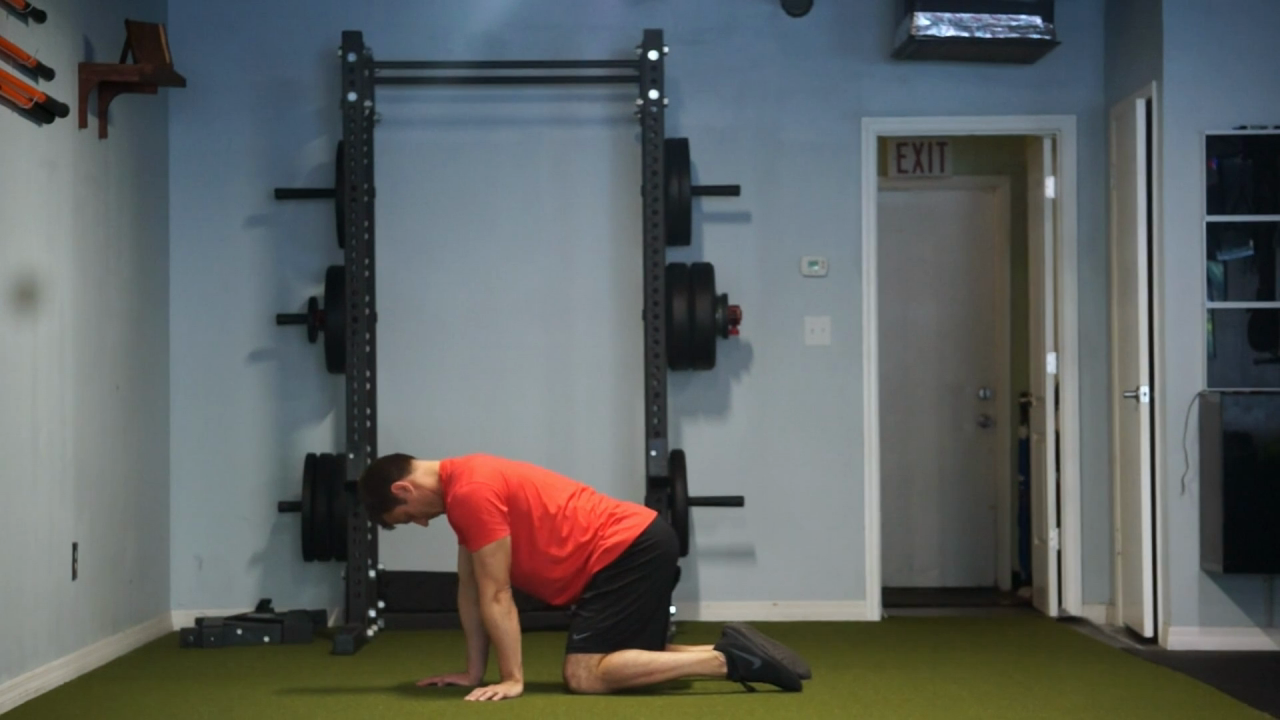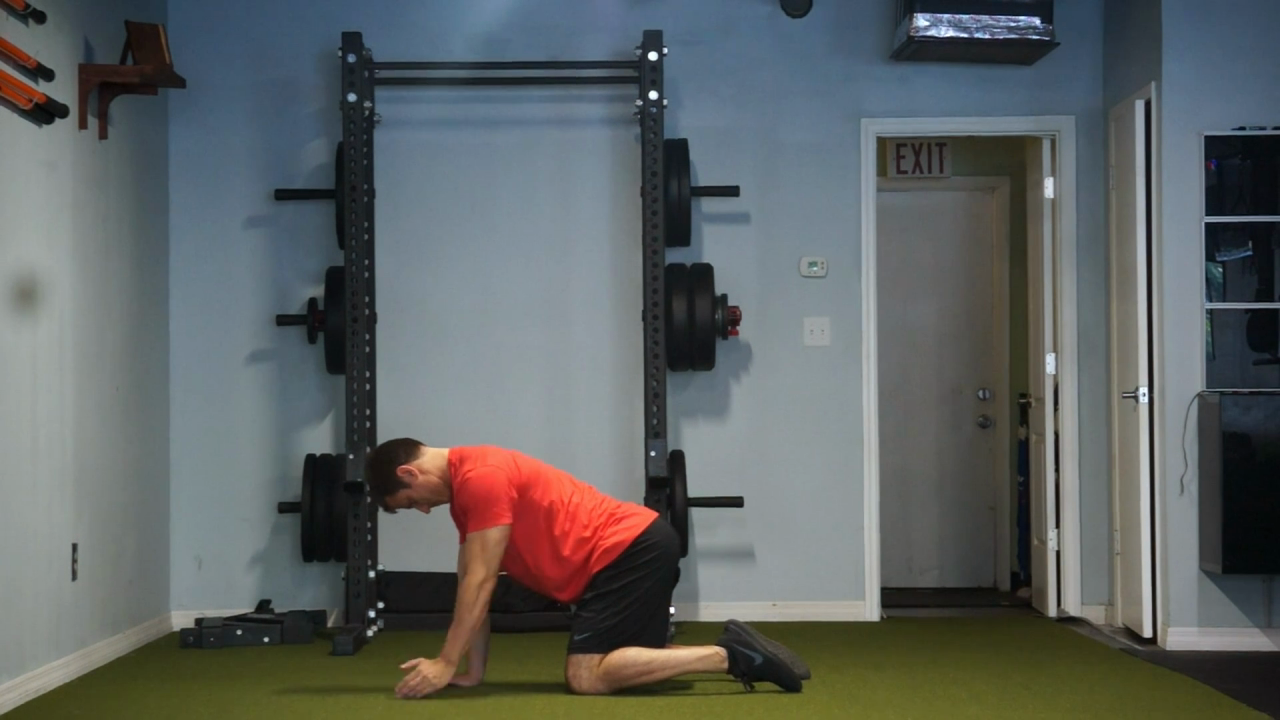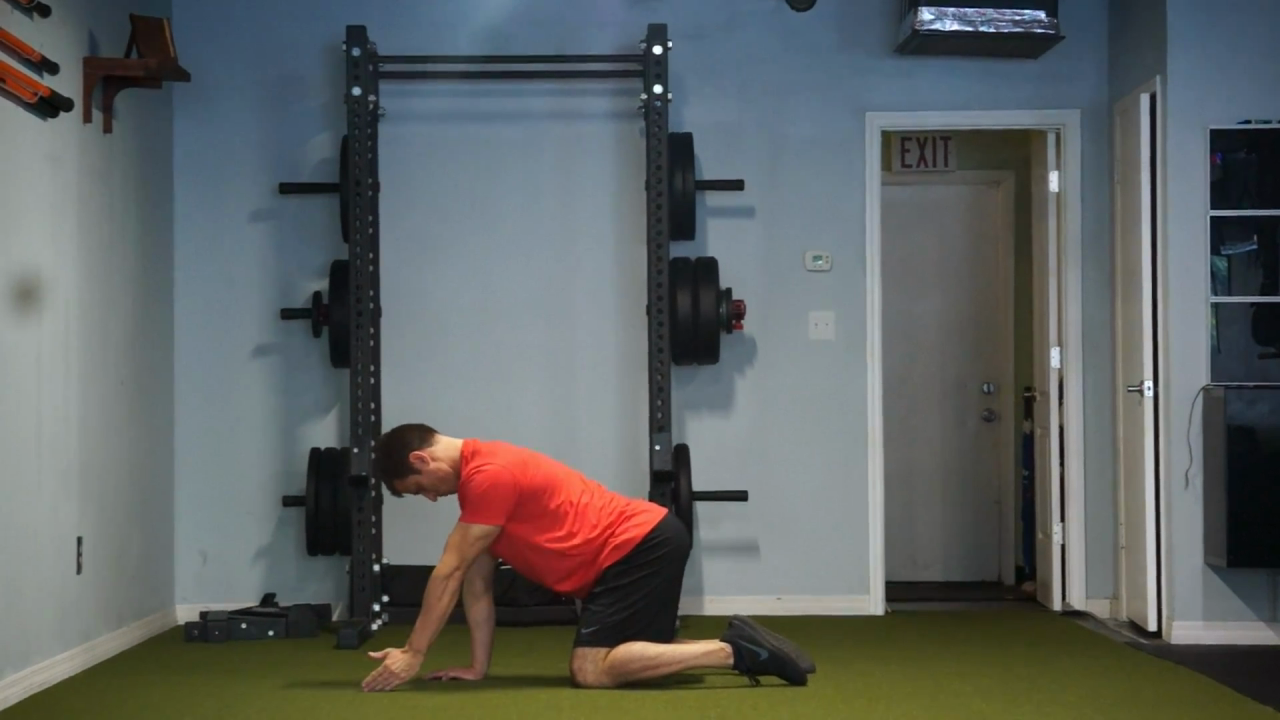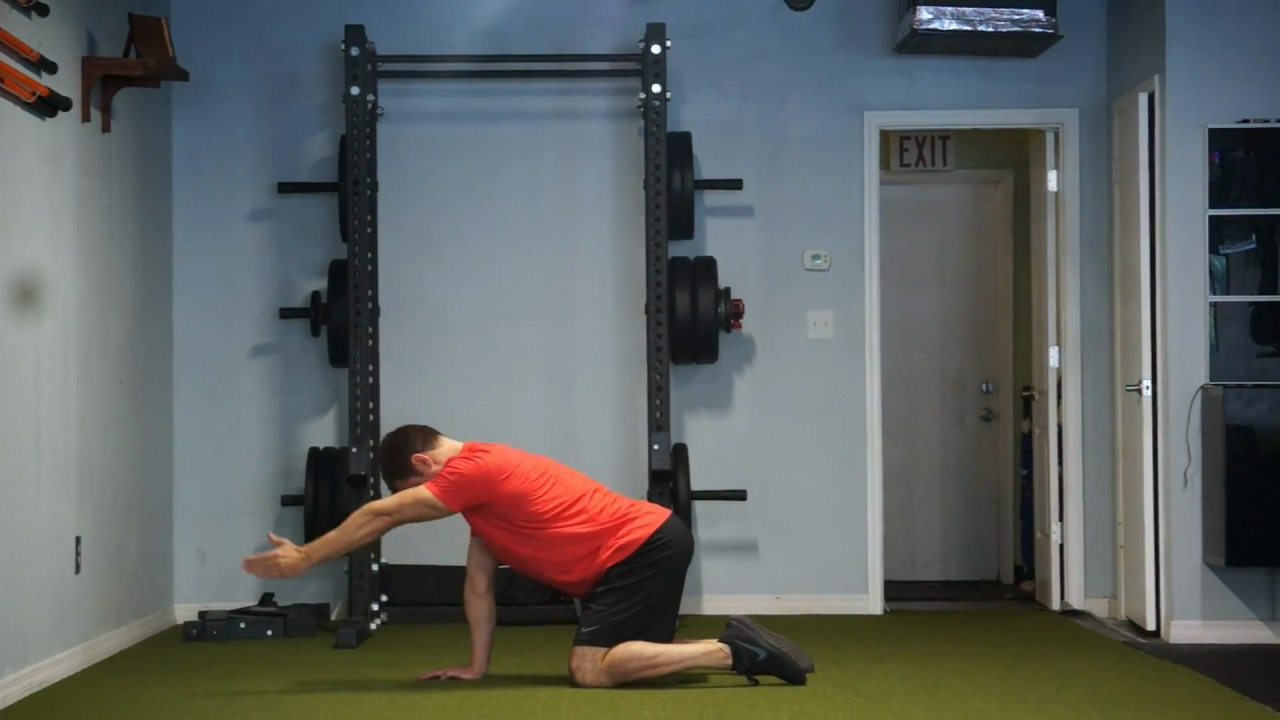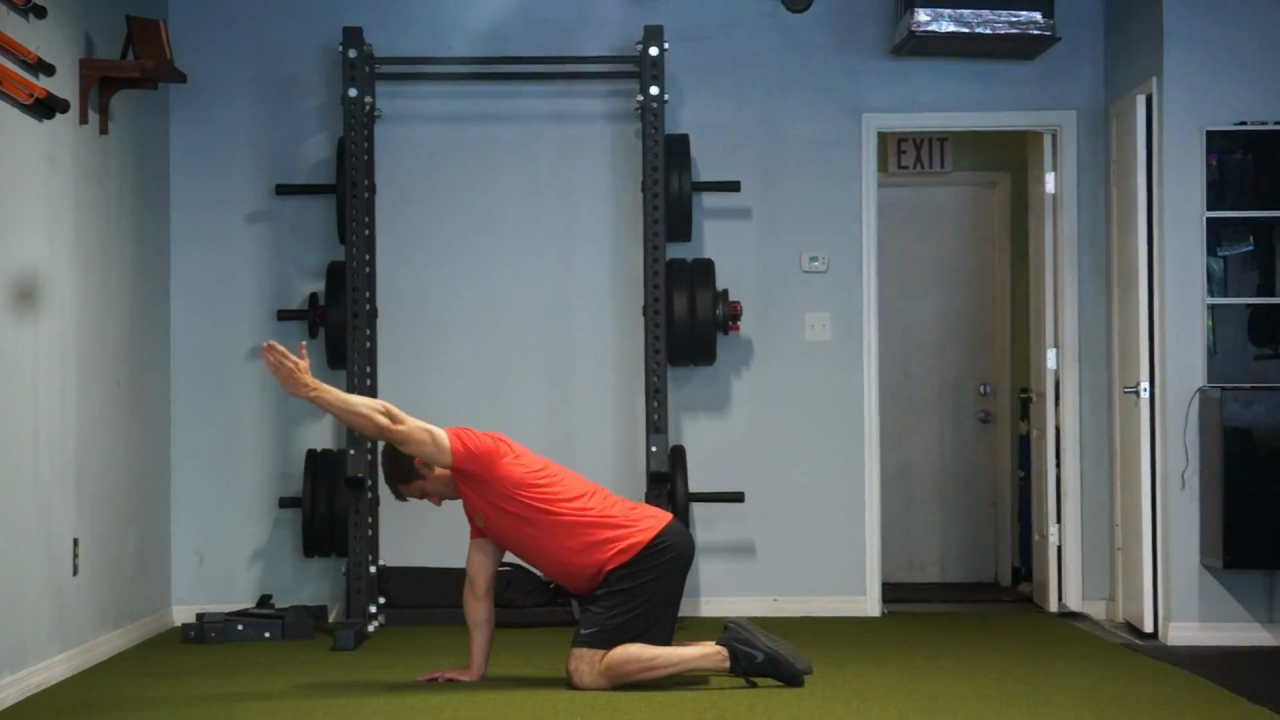
dt=1s
person 1, frame 1
left shoulder: (469, 493)
right shoulder: (463, 491)
left elbow: (495, 594)
right elbow: (470, 592)
left wrist: (512, 677)
right wrist: (473, 672)
left hip: (629, 548)
right hip: (641, 542)
left knee: (584, 673)
right knee: (625, 659)
left ankle: (728, 659)
right ankle: (730, 651)
person 1, frame 2
left shoulder: (479, 479)
right shoulder: (463, 488)
left elbow: (481, 583)
right elbow: (470, 582)
left wrist: (446, 664)
right wrist: (472, 671)
left hip: (632, 548)
right hip: (641, 544)
left knee: (586, 675)
right knee: (616, 660)
left ankle: (729, 655)
right ankle: (734, 650)
person 1, frame 3
left shoulder: (487, 475)
right shoulder: (479, 474)
left elbow: (449, 573)
right elbow: (476, 582)
left wrist: (413, 654)
right wrist: (477, 666)
left hip: (642, 545)
right hip: (649, 541)
left knee: (590, 670)
right knee: (622, 655)
left ankle: (735, 650)
right ankle: (739, 646)
person 1, frame 4
left shoulder: (473, 470)
right shoulder: (481, 481)
left elbow: (380, 516)
right elbow: (478, 584)
left wrist: (304, 558)
right wrist: (476, 665)
left hip: (646, 546)
right hip: (651, 543)
left knee: (590, 668)
right knee: (610, 655)
left ankle: (732, 651)
right ankle: (735, 643)
person 1, frame 5
left shoulder: (482, 455)
right shoulder: (477, 501)
left elbow: (389, 424)
right elbow: (478, 589)
left wrist: (308, 388)
right wrist: (474, 668)
left hip: (646, 549)
right hip: (646, 550)
left knee: (587, 671)
right knee: (615, 659)
left ankle: (730, 652)
right ankle: (731, 645)
